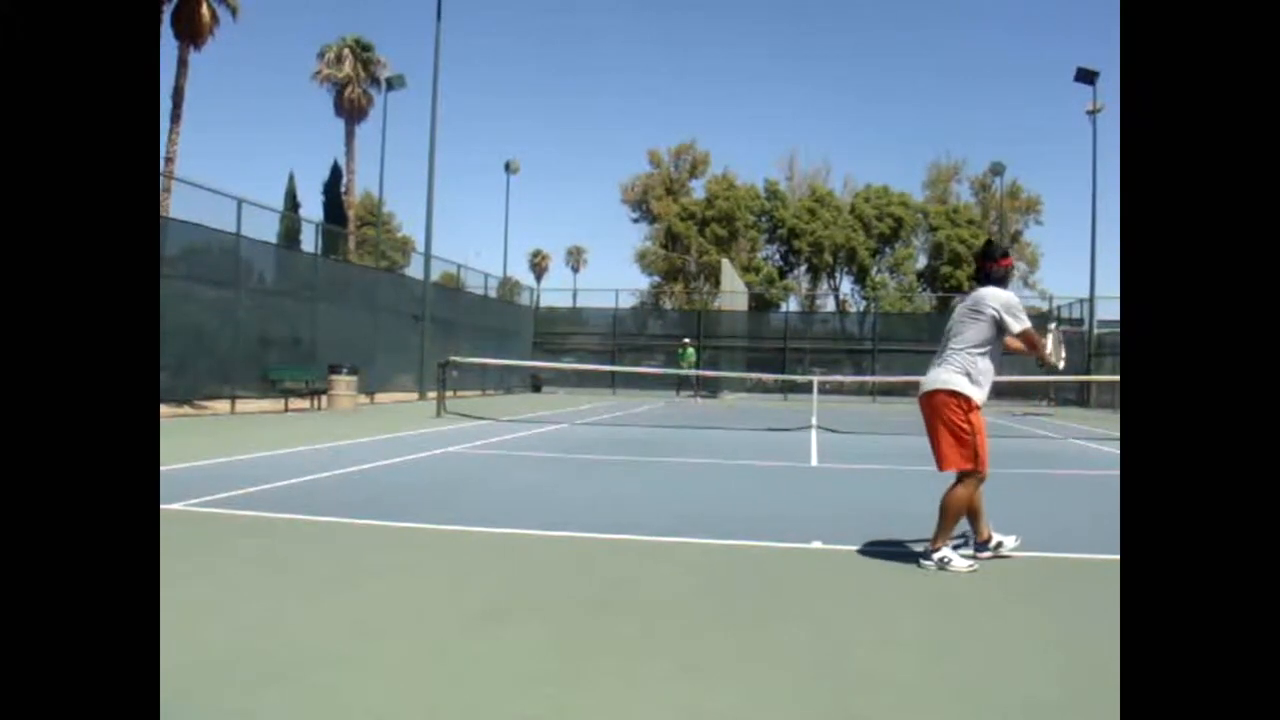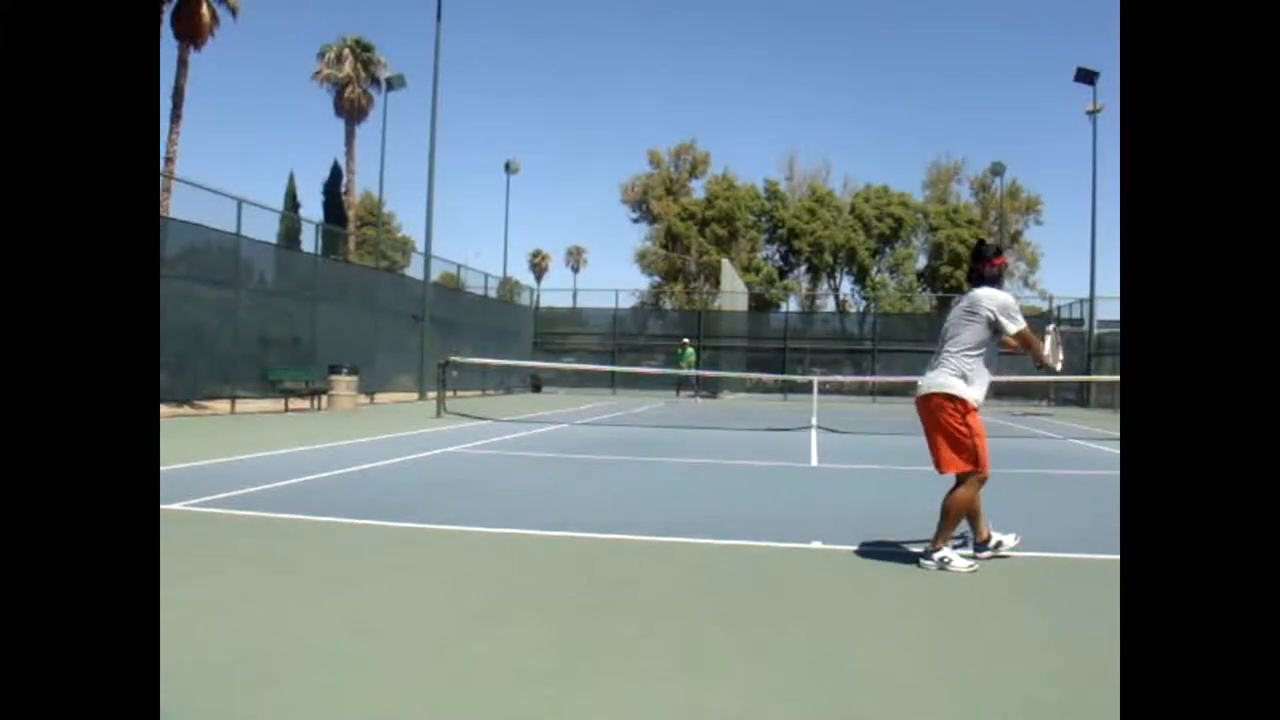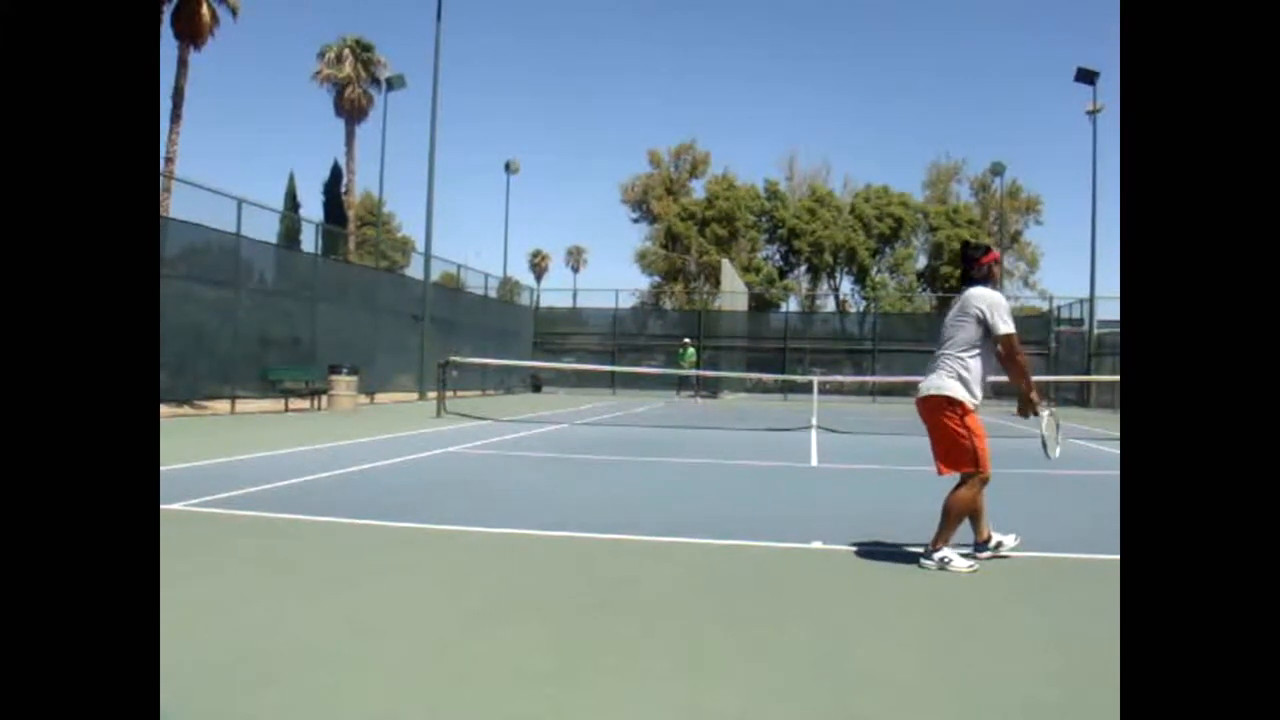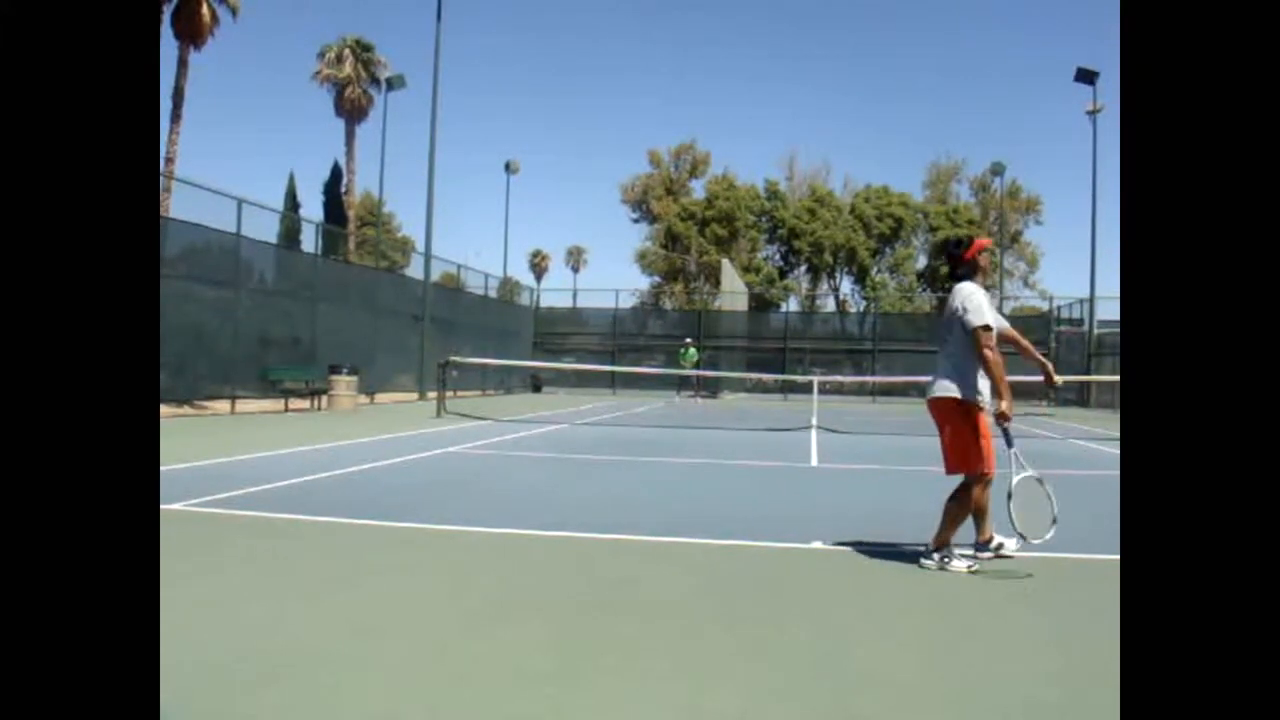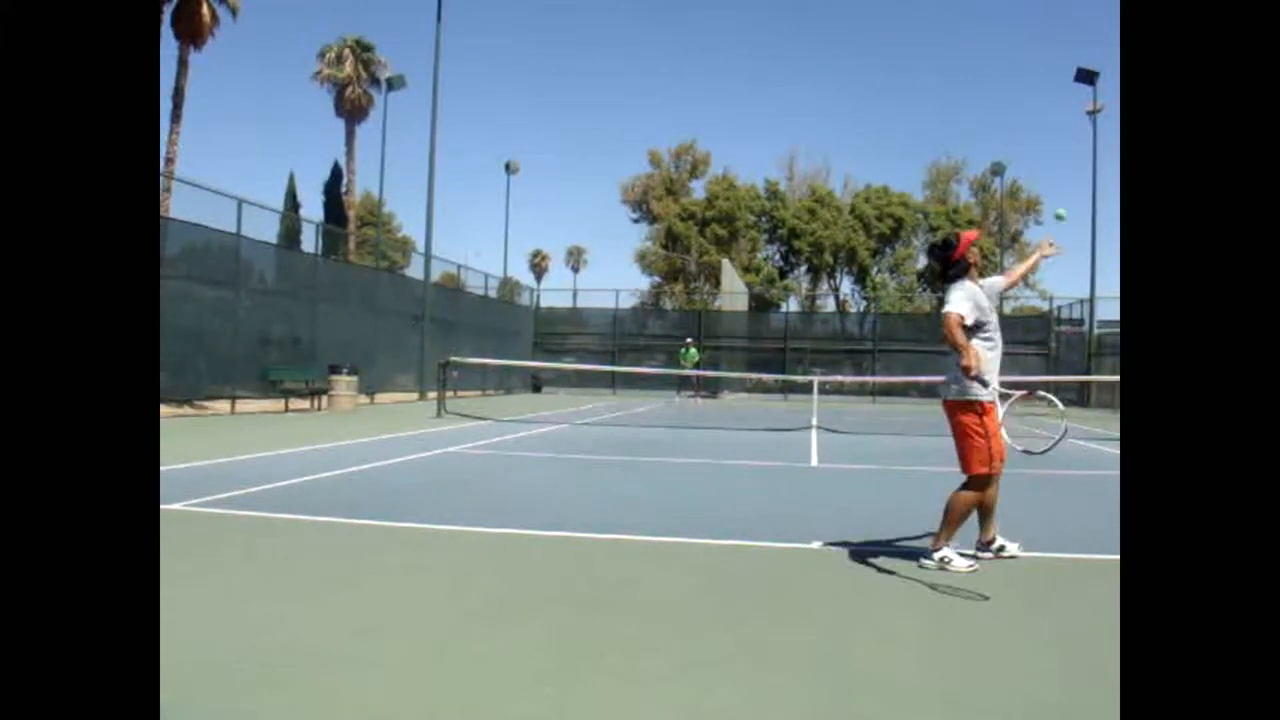
dt=0.2s
person 1, frame 1
left shoulder: (971, 300)
right shoulder: (1004, 299)
right elbow: (1033, 342)
left wrist: (1029, 348)
right wrist: (1043, 355)
left hip: (936, 391)
right hip: (954, 394)
left knee: (972, 472)
right knee: (973, 473)
left ankle: (984, 539)
right ankle: (936, 550)
person 1, frame 2
left shoulder: (969, 301)
right shoulder: (1000, 300)
right elbow: (1027, 343)
left wrist: (1030, 349)
right wrist: (1041, 354)
left hip: (934, 393)
right hip: (950, 396)
left knee: (971, 473)
right knee: (975, 474)
left ankle: (984, 539)
right ankle: (936, 550)
person 1, frame 3
left shoulder: (972, 300)
right shoulder: (990, 298)
left elbow: (1002, 353)
right elbow: (1014, 353)
left wrist: (1023, 391)
right wrist: (1029, 394)
left hip: (942, 396)
right hip: (949, 398)
left knee: (975, 473)
right knee: (976, 474)
left ankle: (984, 539)
right ankle: (936, 550)
person 1, frame 4
left shoulder: (975, 295)
right shoulder: (970, 292)
left elbow: (1008, 332)
right elbow: (987, 347)
left wrist: (1041, 361)
right wrist: (1003, 396)
left hip: (966, 398)
right hip: (958, 399)
left knee: (983, 473)
right knee: (975, 476)
left ankle: (986, 540)
right ankle: (938, 549)
person 1, frame 5
left shoulder: (981, 285)
right shoulder: (961, 292)
left elbow: (1013, 275)
right elbow: (949, 324)
left wrist: (1039, 254)
right wrist: (965, 349)
left hip: (983, 397)
right hip: (970, 399)
left knee: (993, 471)
right knee: (980, 478)
left ankle: (988, 540)
right ankle: (938, 549)
